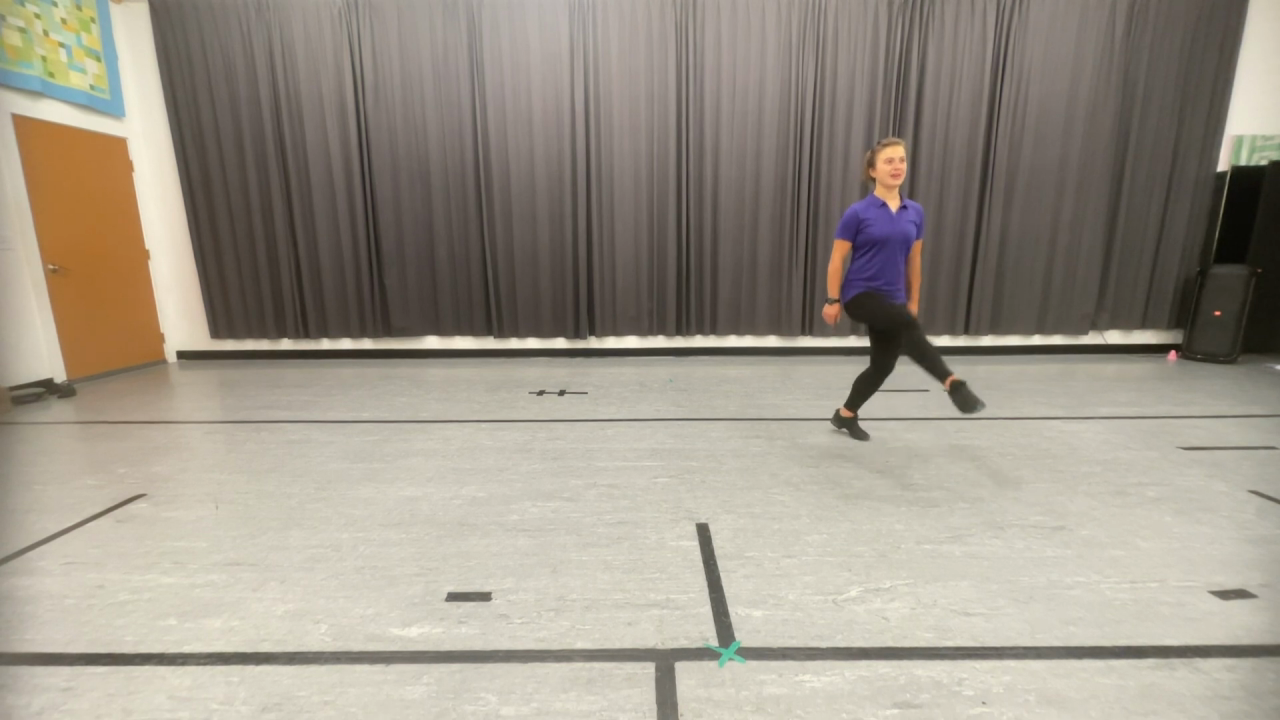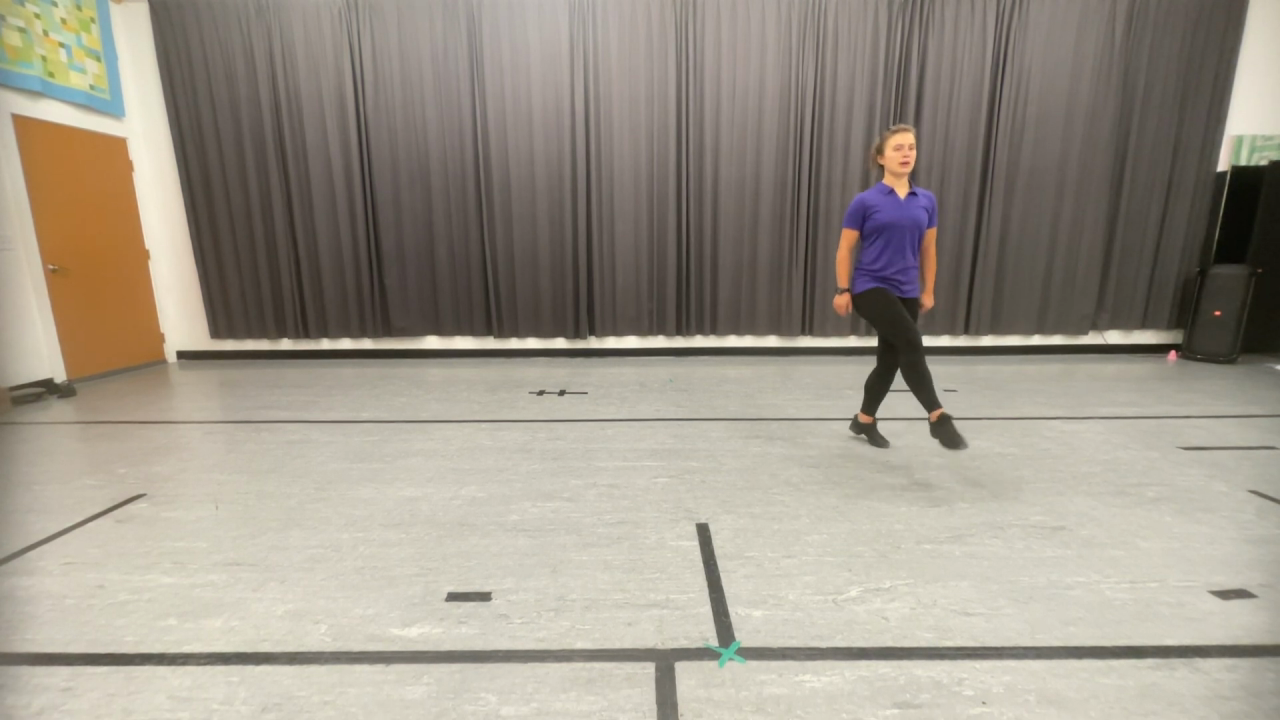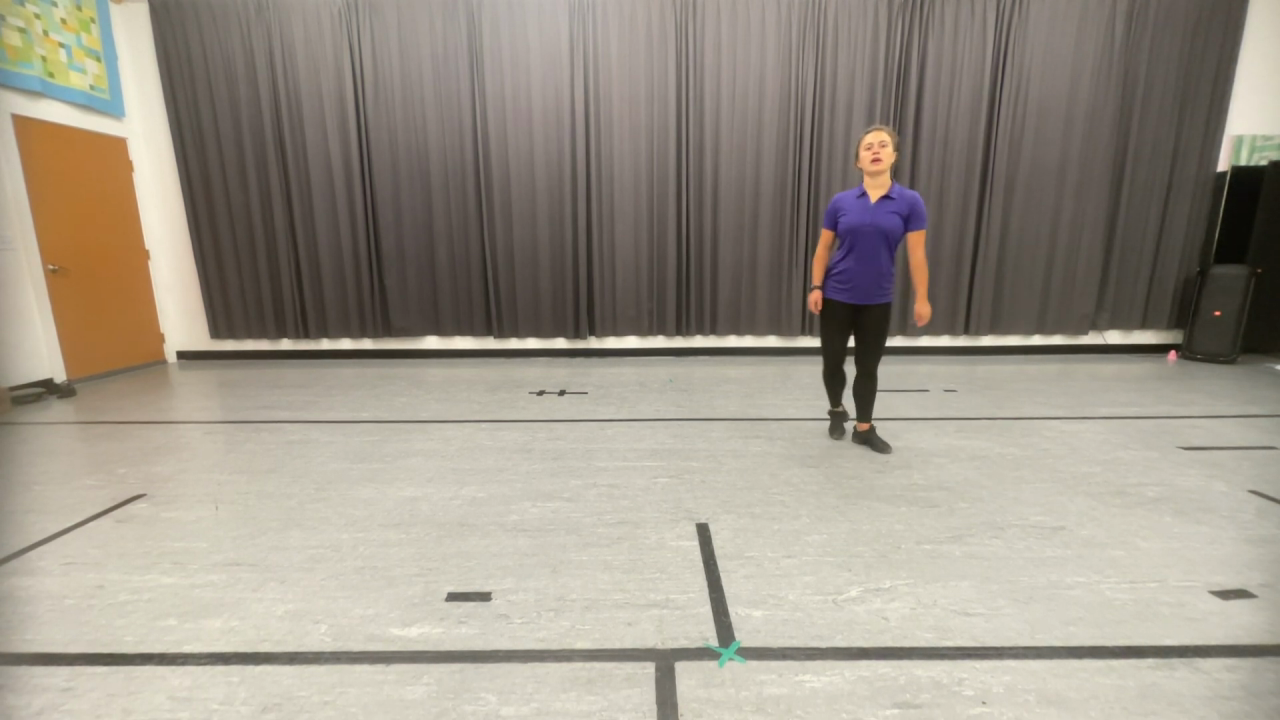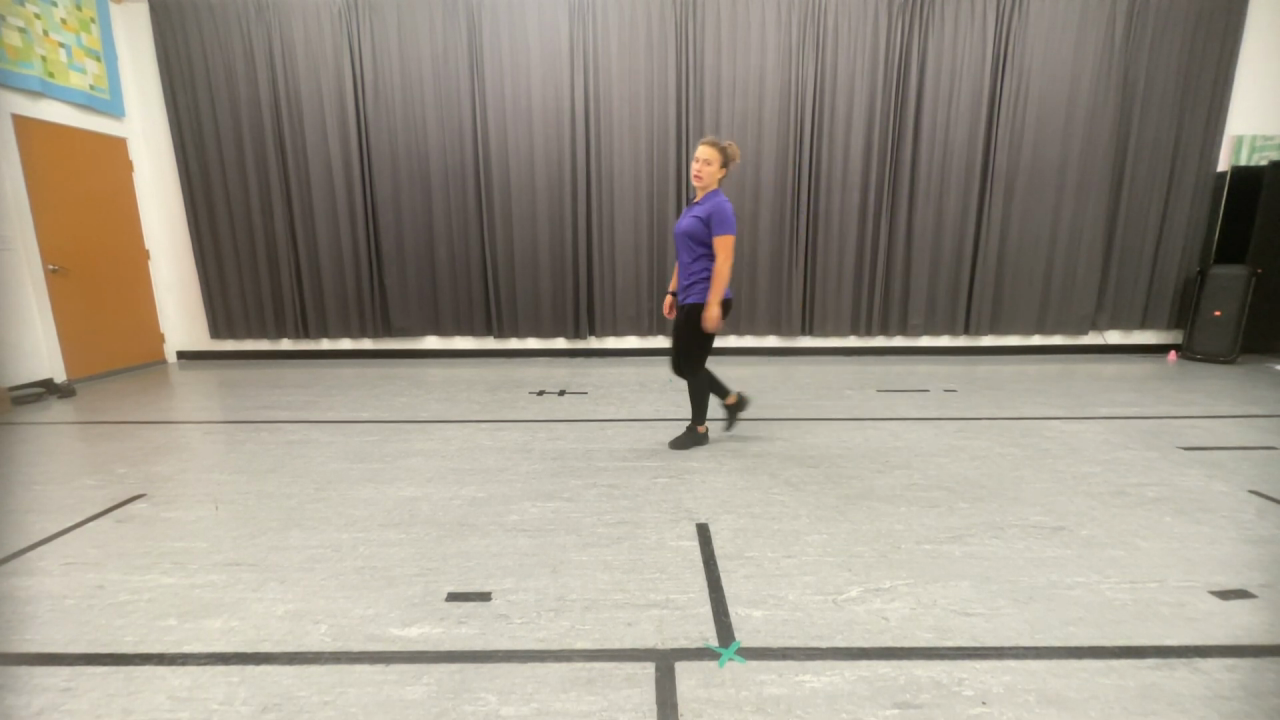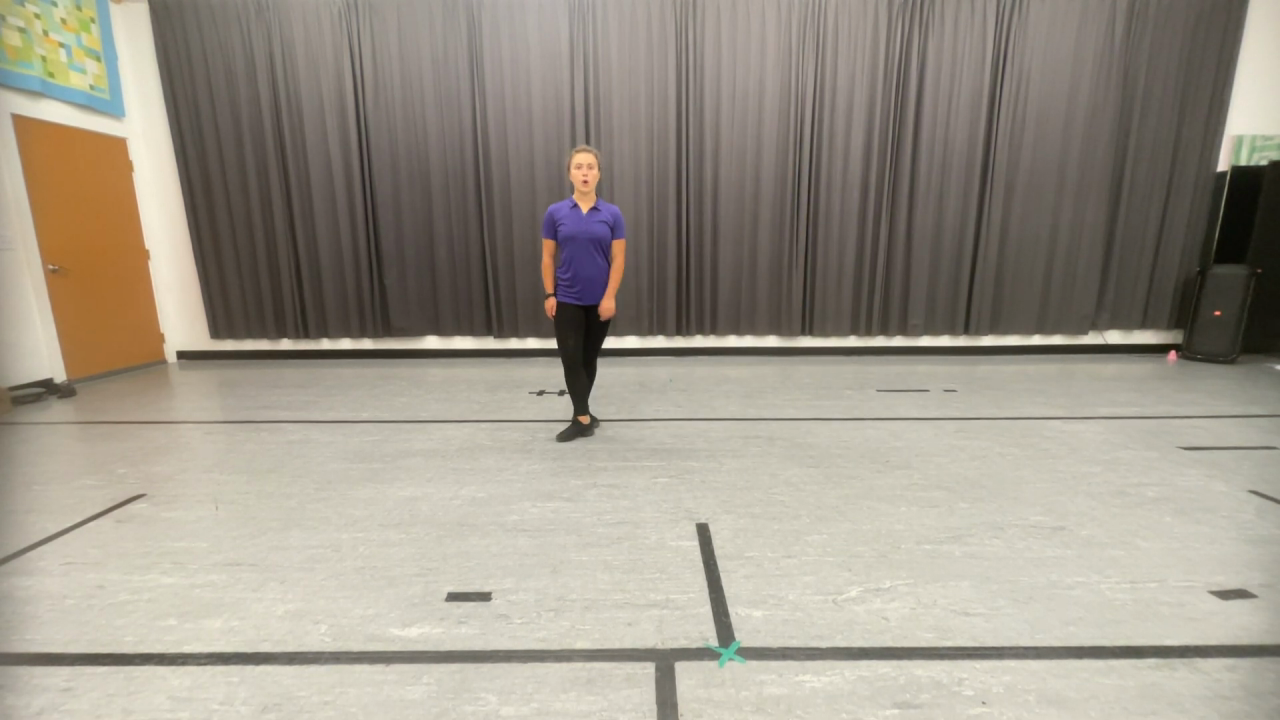
dt=1s
person 1, frame 1
left shoulder: (914, 213)
right shoulder: (858, 213)
left elbow: (913, 260)
right elbow: (837, 260)
left wrist: (912, 300)
right wrist: (832, 300)
left hip: (893, 299)
right hip: (860, 295)
left knee: (882, 365)
right knee: (907, 327)
left ankle: (846, 414)
right ankle: (953, 385)
person 1, frame 2
left shoulder: (926, 202)
right shoulder: (865, 201)
left elbow: (928, 249)
right elbow: (845, 249)
left wrist: (928, 291)
right wrist: (842, 290)
left hip: (906, 292)
right hip: (871, 288)
left knee: (889, 361)
right knee: (910, 342)
left ankle: (864, 421)
right ankle: (938, 417)
person 1, frame 3
left shoulder: (910, 202)
right shoulder: (840, 202)
left elbow: (916, 253)
right elbow: (824, 248)
left wrist: (922, 298)
right wrist: (816, 287)
left hip: (877, 300)
right hip: (838, 295)
left knee: (868, 365)
right knee: (832, 359)
left ankle: (864, 428)
right ankle: (837, 411)
person 1, frame 4
left shoulder: (719, 207)
right shoulder: (693, 206)
left elbow: (724, 259)
left wrist: (715, 304)
right wrist: (672, 292)
left hip: (704, 301)
right hip: (690, 298)
left knee: (689, 364)
right knee: (685, 364)
left ankle: (698, 429)
right ankle: (732, 400)
person 1, frame 5
left shoulder: (612, 214)
right shoulder: (555, 212)
left elbow: (618, 259)
right elbow: (548, 258)
left wrist: (611, 296)
right wrist: (550, 294)
left hip: (599, 300)
right hip: (568, 299)
left knee: (589, 358)
right knee: (571, 358)
left ankle: (583, 411)
right ankle: (582, 419)
